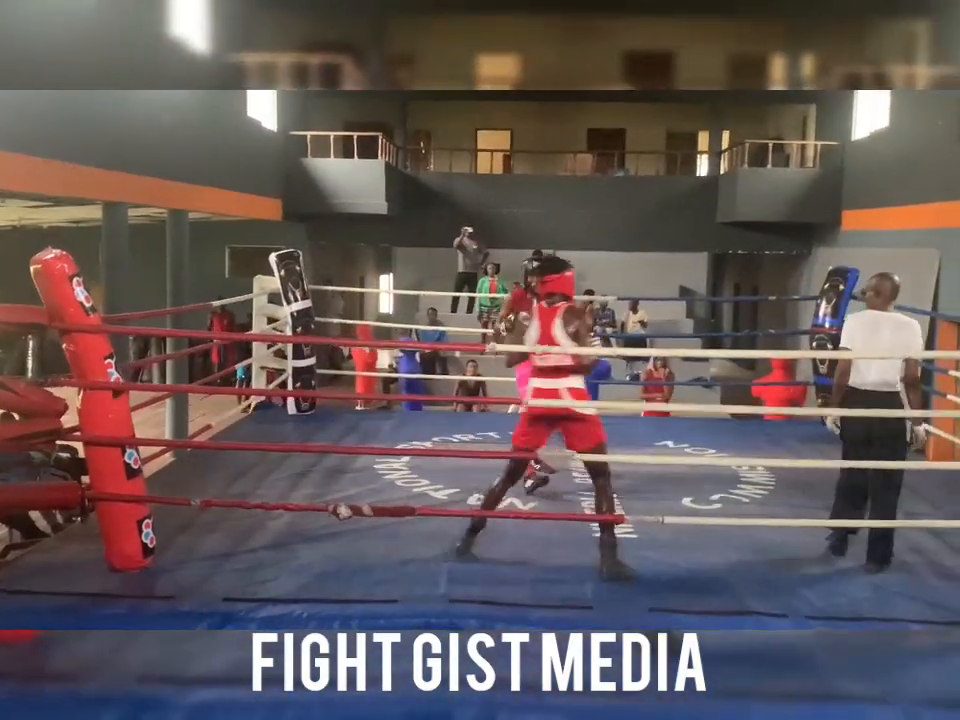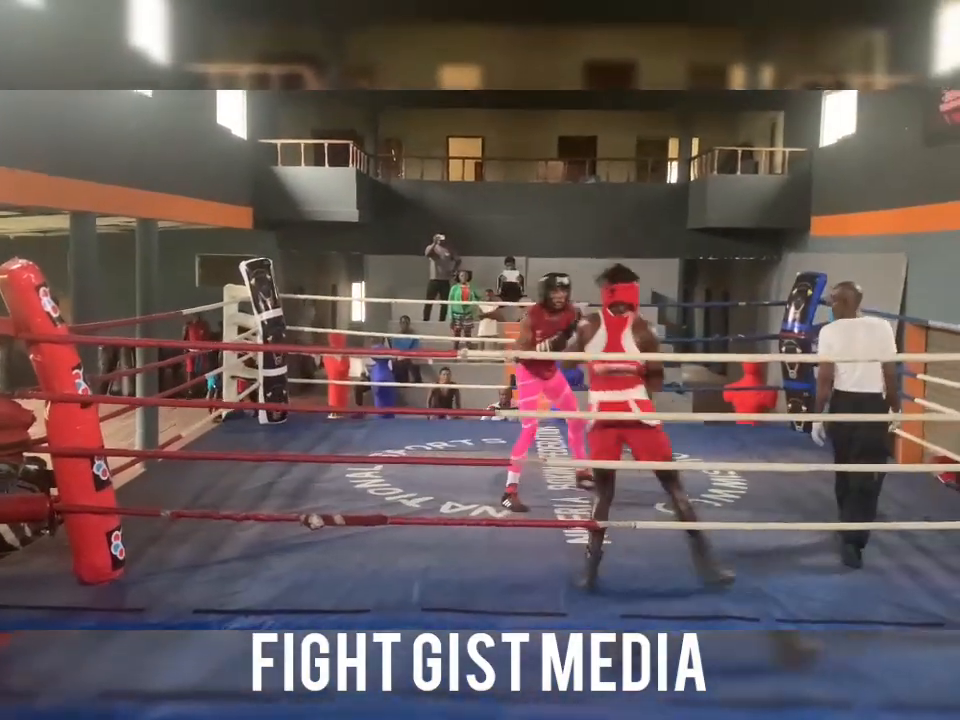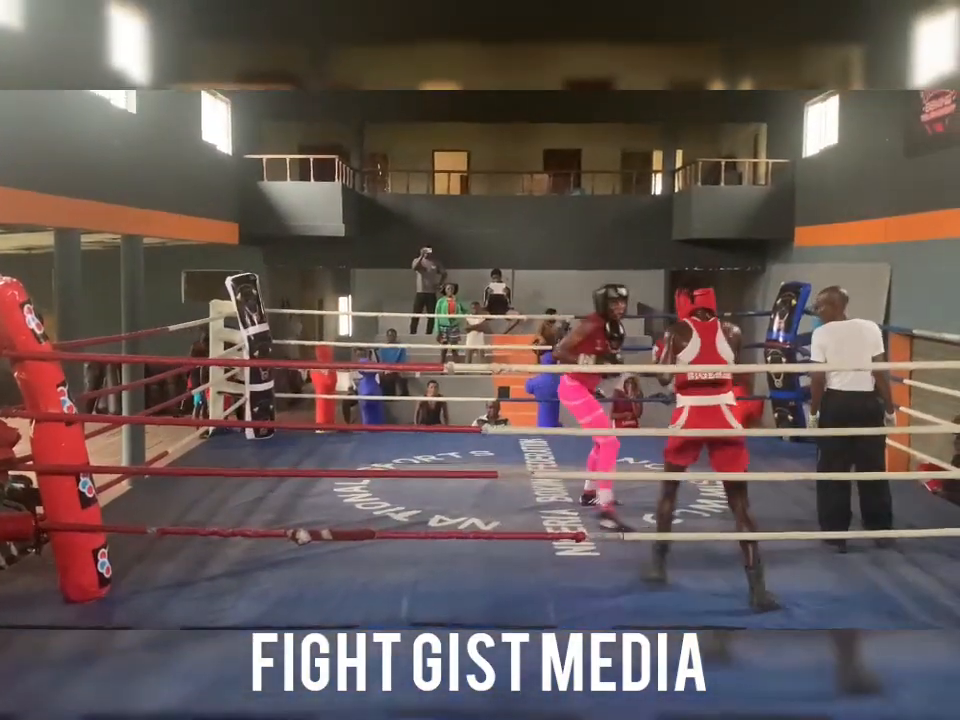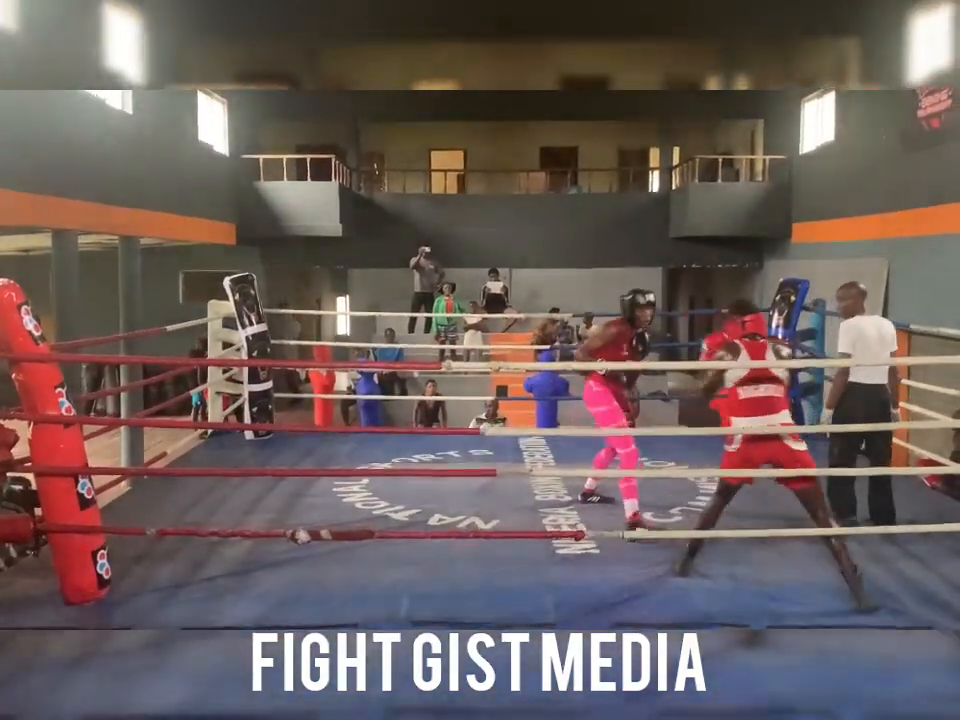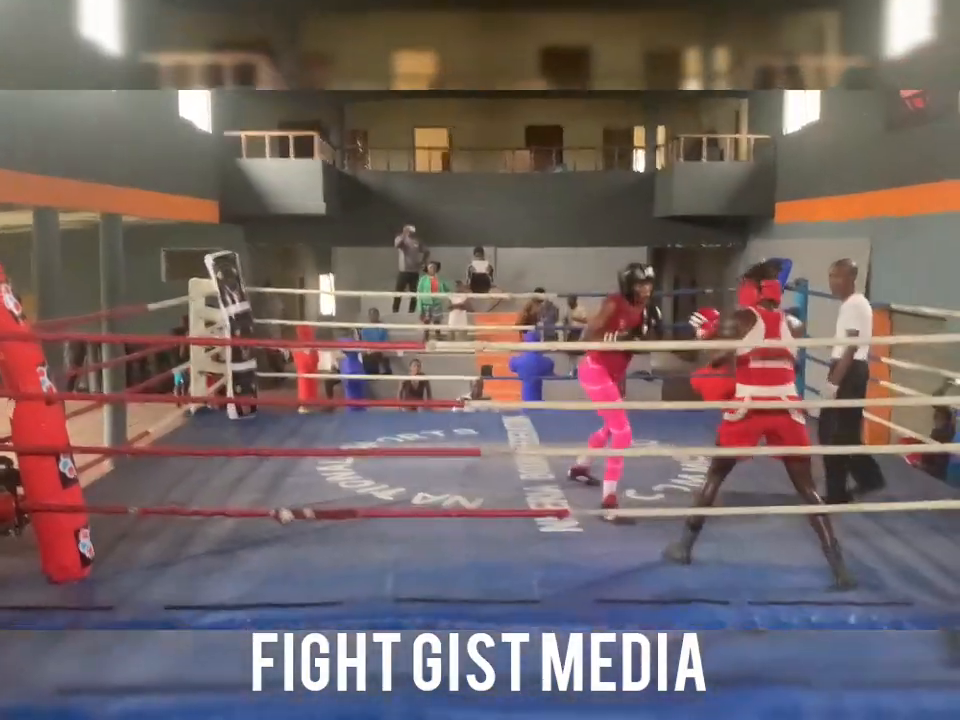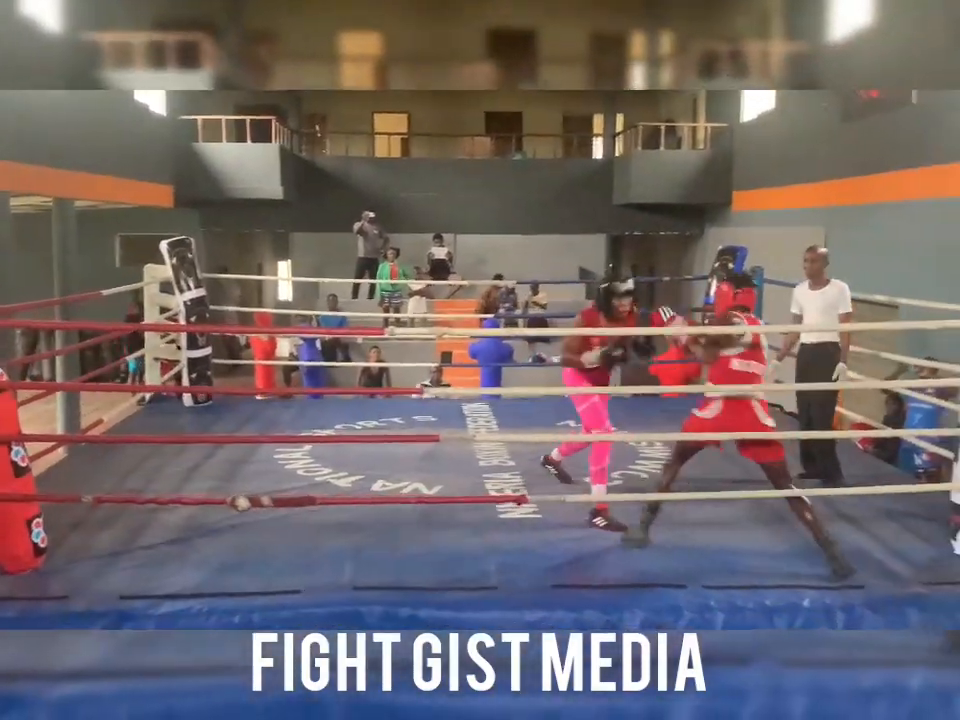
dt=0.4s
person 1, frame 1
left shoulder: (529, 315)
right shoulder: (576, 315)
left elbow: (512, 358)
right elbow: (593, 363)
right wrist: (581, 355)
left hip: (538, 400)
right hip: (572, 400)
left knee: (511, 474)
right knee: (601, 478)
left ankle: (469, 538)
right ankle: (608, 559)
person 1, frame 2
left shoulder: (590, 323)
right shoulder: (643, 329)
right elbow: (655, 384)
left hip: (601, 414)
right hip: (636, 413)
left knee: (604, 494)
right knee: (674, 488)
left ankle: (591, 570)
right ankle: (706, 564)
person 1, frame 3
left shoulder: (678, 332)
right shoulder: (731, 332)
left elbow: (664, 378)
left wrist: (665, 351)
left hip: (688, 420)
right hip: (724, 419)
left knee: (669, 491)
right knee: (740, 502)
left ankle: (659, 565)
right ankle: (757, 587)
person 1, frame 4
left shoulder: (728, 352)
right shoulder: (782, 353)
left elbow: (705, 392)
left hip: (745, 440)
right hip: (785, 438)
left knee: (719, 502)
right knee: (821, 514)
left ankle: (686, 562)
right ankle: (856, 588)
person 1, frame 5
left shoulder: (741, 320)
right shoulder: (792, 325)
left elbow: (717, 363)
left wrist: (712, 337)
left hip: (747, 410)
right hip: (786, 411)
left knee: (715, 477)
right knee: (806, 488)
left ankle: (685, 544)
right ankle: (837, 564)
person 1, frame 6
left shoulder: (729, 321)
right shoulder: (757, 329)
left elbow: (704, 355)
left hip: (719, 408)
right hip: (753, 412)
left knee: (675, 460)
right knee: (784, 486)
left ankle: (643, 526)
right ankle: (831, 552)
person 2, frame 1
left shoulder: (855, 320)
right shoulder: (910, 327)
left elbow: (842, 370)
right elbow: (912, 380)
left wrist: (833, 406)
right wrist: (917, 421)
left hip: (856, 402)
right hip: (889, 406)
left knee: (851, 475)
right knee: (885, 482)
left ankle: (840, 536)
right ankle: (877, 556)
person 2, frame 2
left shoulder: (830, 331)
right shoulder: (882, 327)
left elbow: (825, 378)
right elbow: (890, 374)
left wrist: (817, 417)
right wrist: (895, 408)
left hip: (842, 405)
right hip: (872, 406)
left knee: (845, 470)
right knee: (866, 477)
left ankle: (850, 532)
right ankle: (852, 542)
person 2, frame 3
left shoulder: (822, 333)
right shoulder: (870, 328)
left elbow: (818, 378)
right elbow: (880, 373)
left wrist: (813, 412)
right wrist: (889, 409)
left hip: (835, 404)
right hip: (867, 404)
left knee: (832, 472)
right knee: (873, 470)
left ankle: (836, 535)
right ankle: (880, 529)
person 2, frame 4
left shoulder: (848, 326)
right shoulder: (887, 326)
left elbow: (844, 371)
right elbow: (895, 369)
left wrist: (829, 406)
right wrist: (894, 405)
left hip: (855, 395)
right hip: (881, 396)
left knee: (841, 460)
right knee: (880, 461)
left ankle: (844, 516)
right ankle: (883, 518)
person 2, frame 5
left shoulder: (852, 305)
right shoulder: (858, 302)
left elbow: (851, 347)
left wrist: (833, 381)
left hip: (848, 371)
right hip: (850, 370)
left knee: (832, 433)
right knee: (848, 431)
left ankle: (836, 492)
right ankle: (870, 476)
person 2, frame 6
left shoulder: (839, 289)
right shoulder: (800, 291)
left elbow: (845, 329)
left wrist: (843, 361)
right wrist: (778, 358)
left hip: (828, 353)
right hip: (805, 353)
left knee: (822, 414)
right knee: (807, 414)
left ankle: (831, 471)
right ankle: (815, 465)
person 3, frame 1
right shoulder: (516, 297)
right elbow: (498, 330)
right wrist: (507, 324)
right hip: (525, 361)
left ankle: (535, 457)
right ankle: (529, 473)
person 3, frame 2
left shoulder: (570, 313)
right shoulder: (532, 315)
right elbow: (519, 353)
right wrist: (549, 344)
left hip: (551, 372)
right hip: (529, 373)
left knee: (577, 419)
right knee: (530, 430)
left ankle: (583, 473)
right ankle: (510, 492)
person 3, frame 3
left shoulder: (610, 327)
right shoulder: (591, 324)
left elbow: (607, 362)
right elbow: (559, 352)
left wrist: (614, 352)
right wrist: (591, 360)
left hip: (584, 389)
right hip: (574, 388)
left knee: (602, 441)
right knee: (609, 444)
left ankle: (589, 493)
right ankle: (606, 511)
person 3, frame 4
left shoulder: (638, 333)
right shoulder: (615, 329)
left elbow: (631, 370)
right elbow: (580, 353)
left wrist: (639, 353)
right wrist: (607, 369)
left hip: (614, 393)
right hip: (599, 392)
left knee: (614, 446)
right knee: (629, 452)
left ankle: (588, 491)
right ankle: (633, 520)
person 3, frame 5
left shoulder: (637, 308)
right shoulder: (613, 304)
left elbow: (635, 341)
right elbow: (587, 337)
left wrist: (644, 327)
right wrist: (620, 337)
left hip: (609, 373)
right hip: (596, 371)
left knee: (610, 429)
right knee: (622, 434)
left ankle: (580, 468)
right ankle: (608, 502)
person 3, frame 6
left shoulder: (629, 315)
right shoulder: (588, 317)
right elbow: (567, 355)
right wrist: (593, 358)
left hip: (599, 379)
right hip: (579, 379)
left knee: (592, 433)
right knee: (604, 435)
left ankle: (553, 459)
right ankle: (599, 510)
